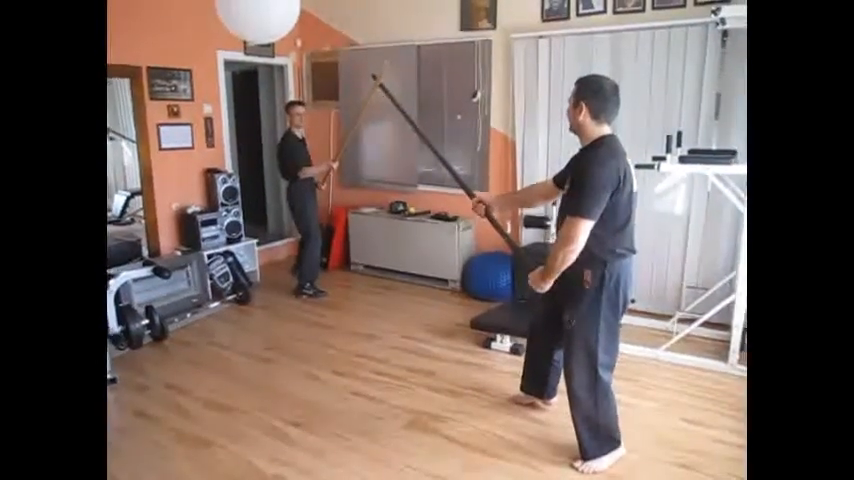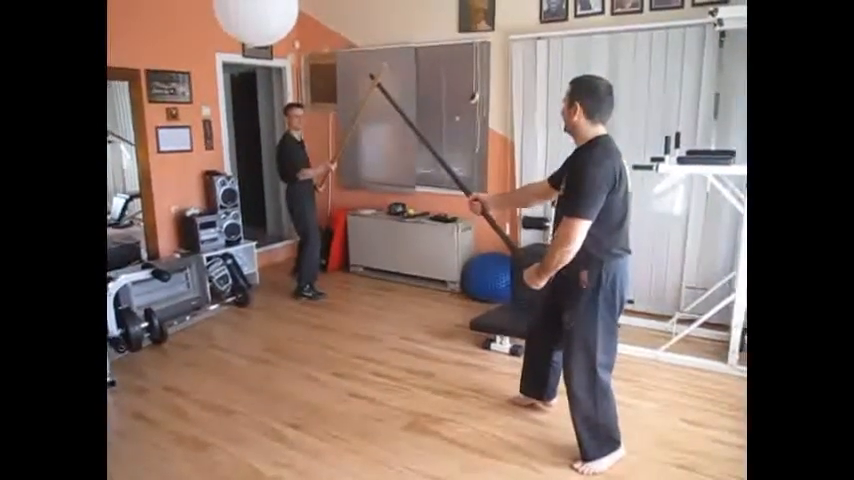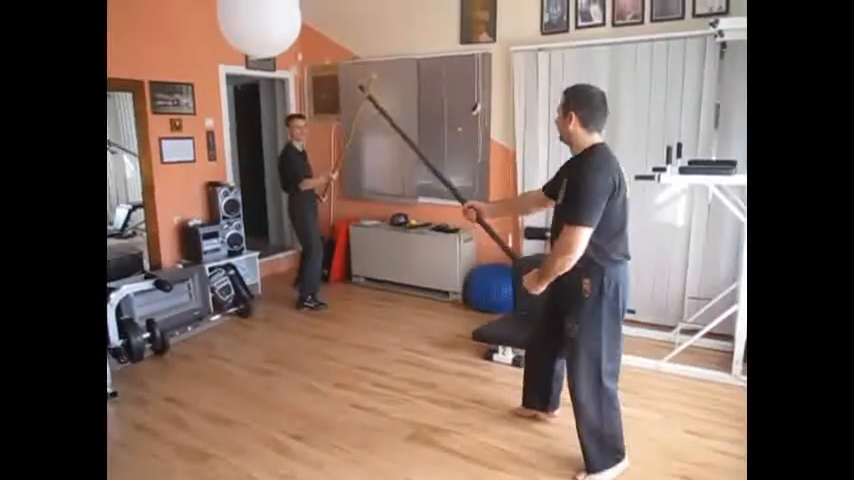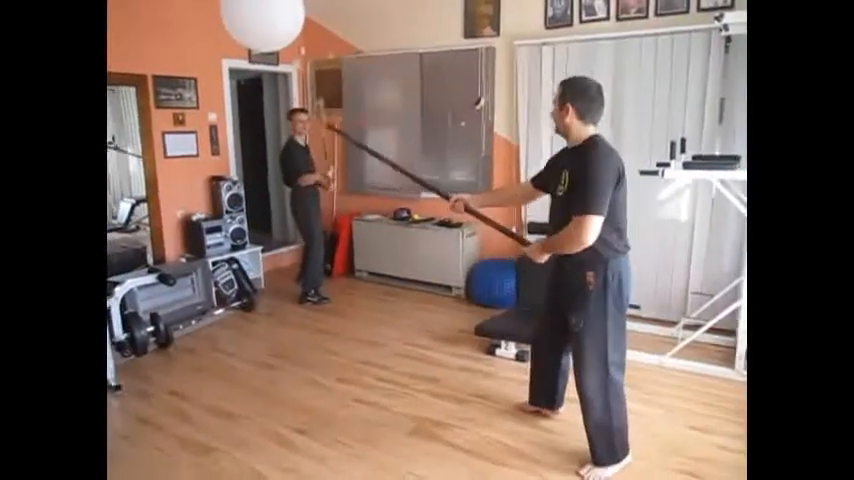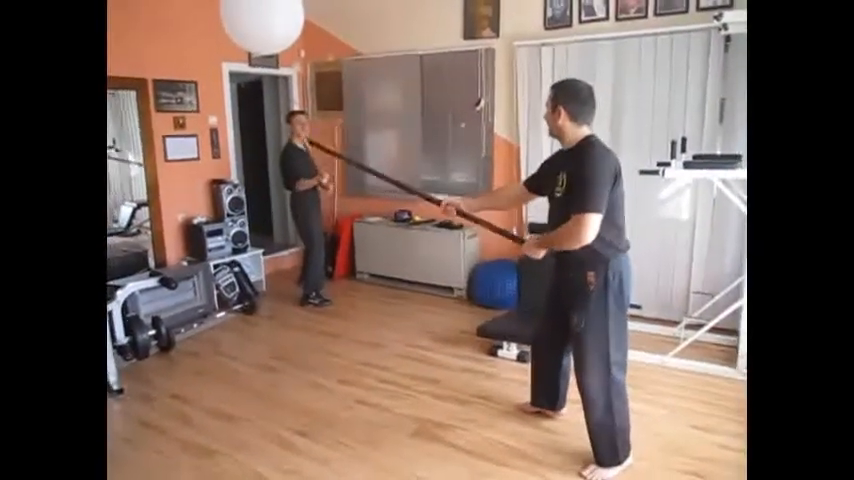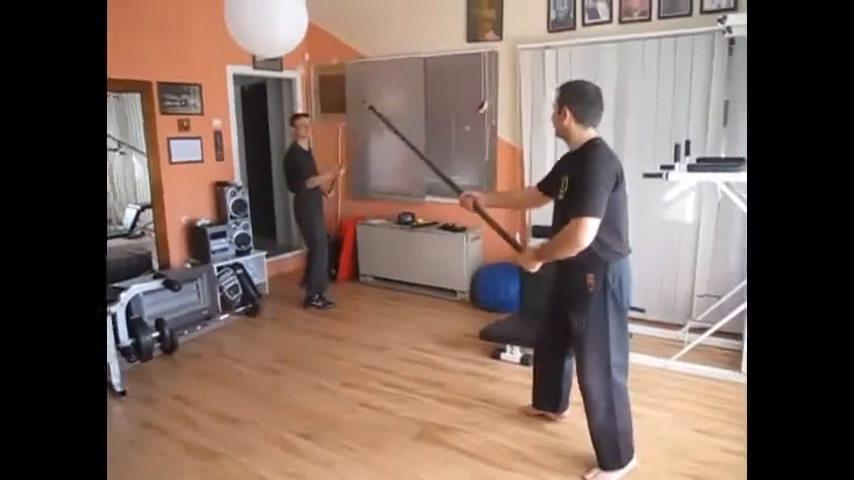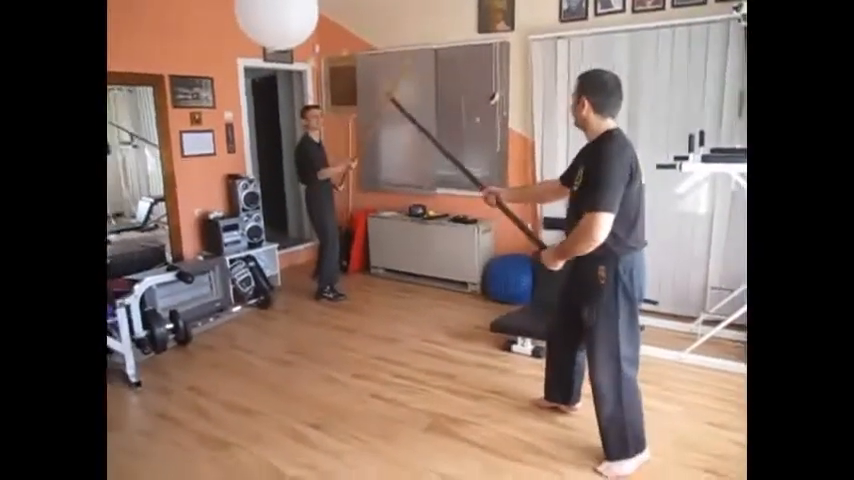
dt=0.3s
person 1, frame 1
left shoulder: (600, 162)
right shoulder: (594, 154)
left elbow: (573, 238)
right elbow: (547, 190)
left wrist: (546, 275)
right wrist: (496, 202)
left hip: (600, 275)
right hip: (584, 269)
left knee: (586, 363)
right knee: (545, 329)
left ankle: (603, 446)
right ankle: (539, 391)
person 1, frame 2
left shoulder: (596, 162)
right shoulder: (588, 154)
left elbow: (570, 237)
right elbow: (544, 190)
left wrist: (541, 272)
right wrist: (492, 201)
left hip: (597, 274)
right hip: (579, 269)
left knee: (585, 363)
right knee: (544, 331)
left ankle: (604, 447)
right ankle: (539, 392)
person 1, frame 3
left shoulder: (596, 169)
right shoulder: (578, 164)
left elbow: (572, 246)
right elbow: (538, 199)
left wrist: (540, 278)
right wrist: (487, 209)
left hip: (597, 282)
right hip: (574, 278)
left knee: (590, 372)
right knee: (543, 341)
right ankle: (541, 403)
person 1, frame 4
left shoulder: (599, 160)
right shoulder: (568, 157)
left elbow: (584, 234)
right elbow: (525, 190)
left wrist: (543, 248)
right wrist: (473, 200)
left hip: (599, 275)
right hip: (572, 270)
left knee: (596, 365)
right knee: (549, 338)
right ankle: (546, 400)
person 1, frame 5
left shoulder: (596, 159)
right shoulder: (562, 160)
left elbow: (583, 232)
right elbow: (517, 193)
left wrist: (539, 243)
right wrist: (465, 204)
left hip: (600, 275)
right hip: (571, 270)
left knee: (598, 367)
right knee: (548, 338)
right ankle: (548, 401)
person 1, frame 6
left shoulder: (598, 162)
right shoulder: (572, 161)
left elbow: (580, 236)
right elbow: (534, 195)
left wrist: (536, 256)
right wrist: (483, 198)
left hip: (601, 277)
right hip: (574, 273)
left knee: (599, 369)
right knee: (551, 341)
right ankle: (550, 404)
person 1, frame 7
left shoulder: (612, 153)
right shoulder: (593, 150)
left elbow: (595, 231)
right elbow: (559, 188)
left wrist: (556, 254)
right wrist: (507, 194)
left hip: (613, 269)
right hip: (590, 265)
left knee: (609, 359)
right knee: (563, 332)
right ankle: (562, 396)
person 2, frame 1
left shoulder: (299, 139)
right shoulder: (288, 142)
right elbow: (301, 172)
left wrist: (315, 178)
right wrist: (325, 167)
left hip: (306, 191)
right hip: (299, 192)
left knee: (308, 235)
right knee: (313, 237)
left ankle: (300, 268)
right ankle: (305, 285)
person 2, frame 2
left shoulder: (298, 141)
right shoulder: (287, 144)
right elbow: (300, 174)
left wrist: (314, 180)
right wrist: (323, 168)
left hip: (305, 193)
right hip: (298, 194)
left knee: (307, 237)
right knee: (312, 239)
left ankle: (300, 271)
right ankle: (304, 286)
person 2, frame 3
left shoulder: (300, 151)
right shoulder: (289, 154)
right elbow: (302, 184)
left wrist: (316, 192)
right wrist: (325, 178)
left hip: (307, 203)
right hip: (300, 205)
left knee: (309, 247)
right knee: (314, 250)
left ankle: (302, 281)
right ankle: (306, 297)
person 2, frame 4
left shoulder: (303, 146)
right shoulder: (291, 149)
right elbow: (301, 179)
left wrist: (323, 182)
right wrist: (321, 176)
left hip: (310, 198)
right hip: (302, 200)
left knee: (312, 242)
right knee: (316, 244)
left ankle: (305, 276)
right ankle: (309, 291)
person 2, frame 5
left shoulder: (305, 149)
right shoulder: (289, 153)
right elbow: (297, 185)
left wrist: (325, 182)
right wrist: (317, 180)
left hip: (312, 201)
right hip: (302, 203)
left knee: (313, 245)
right knee: (316, 246)
left ankle: (306, 279)
right ankle: (310, 293)
person 2, frame 6
left shoulder: (307, 151)
right shoulder: (294, 154)
right elbow: (308, 182)
left wrist: (322, 188)
right wrist: (332, 175)
left hip: (313, 203)
right hip: (305, 204)
left knee: (316, 247)
right knee: (319, 248)
left ankle: (310, 281)
right ankle: (314, 295)
person 2, frame 7
left shoulder: (317, 143)
right shoulder: (305, 146)
right elbow: (319, 173)
left wrist: (332, 182)
right wrist: (344, 167)
left hip: (324, 194)
right hip: (317, 196)
left knee: (327, 239)
right knee: (331, 240)
left ankle: (321, 273)
right ankle: (326, 287)
